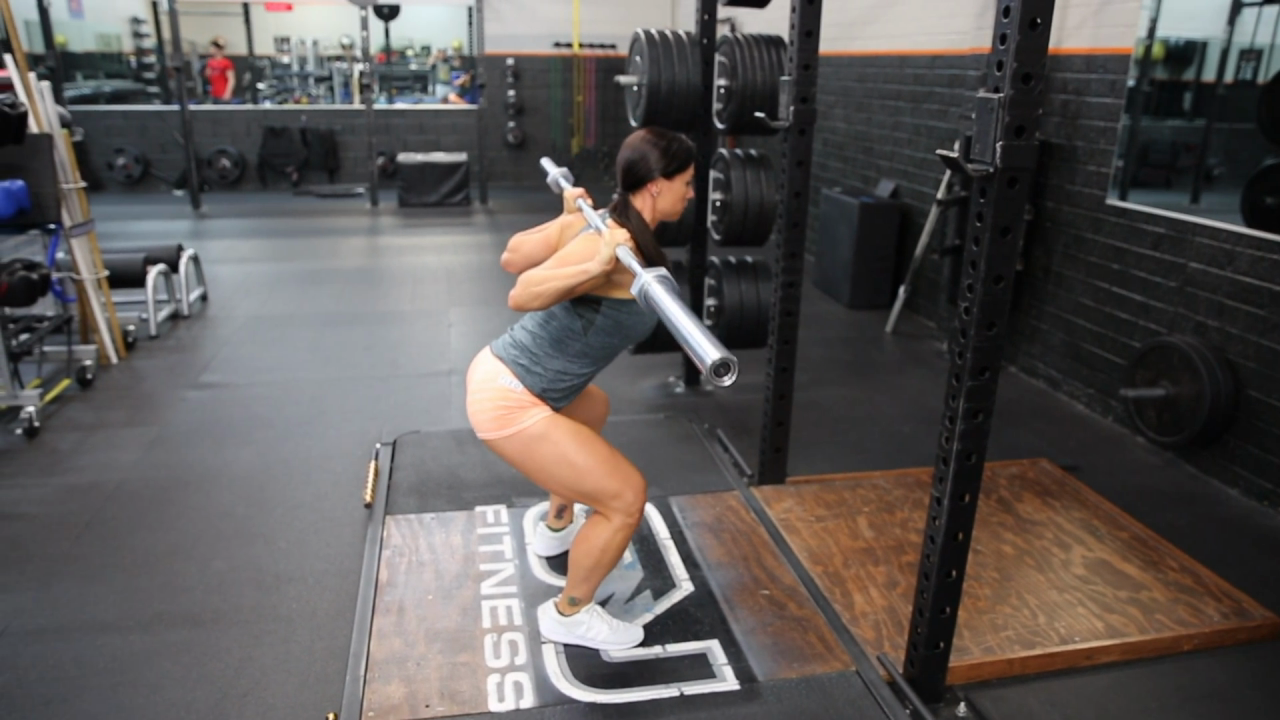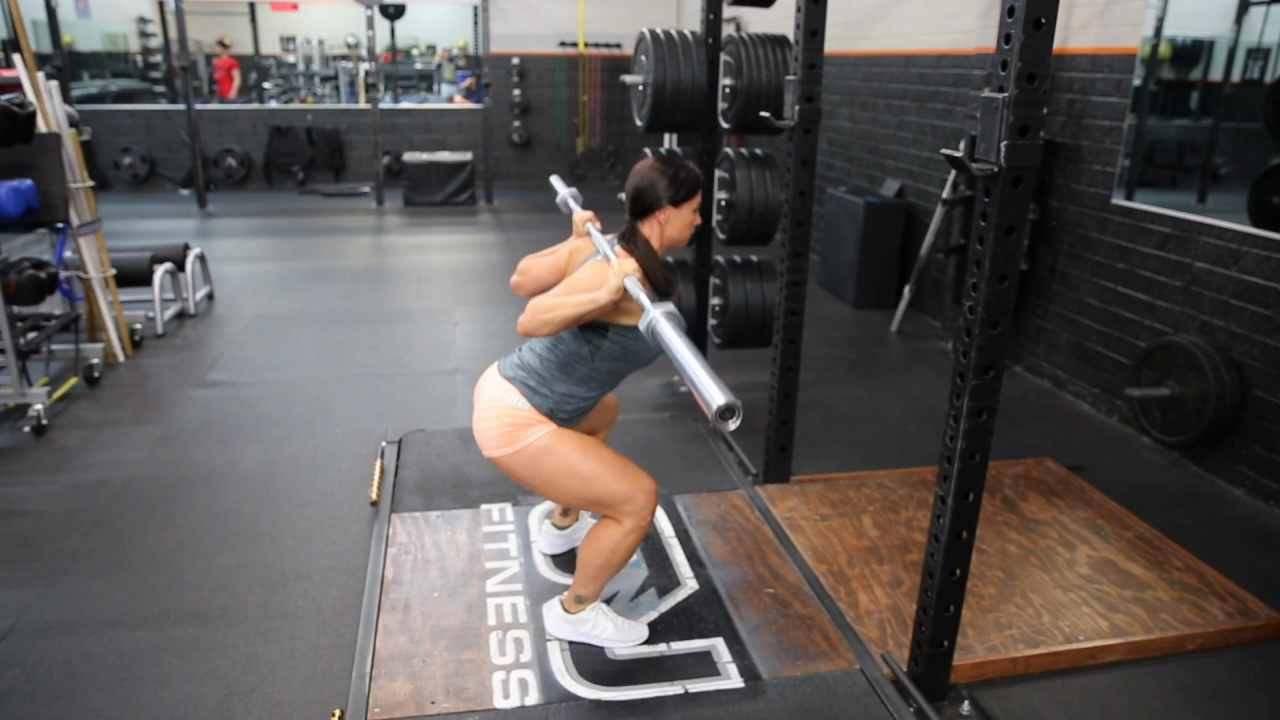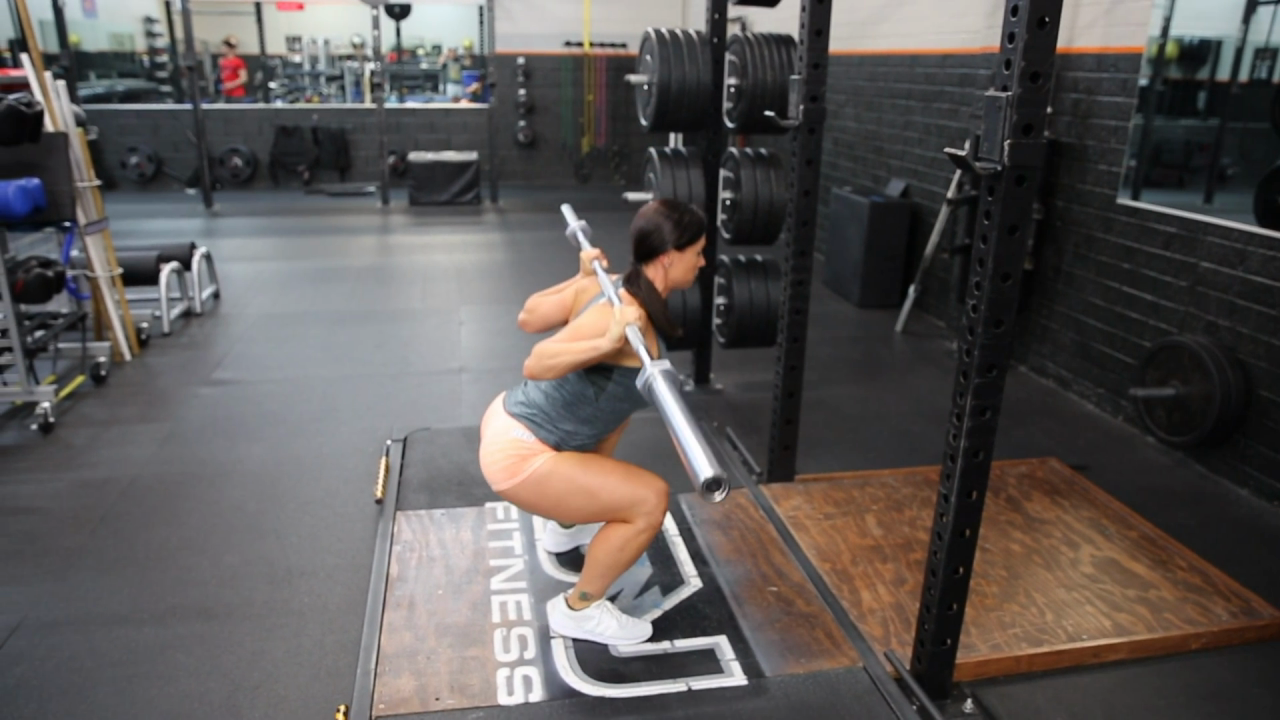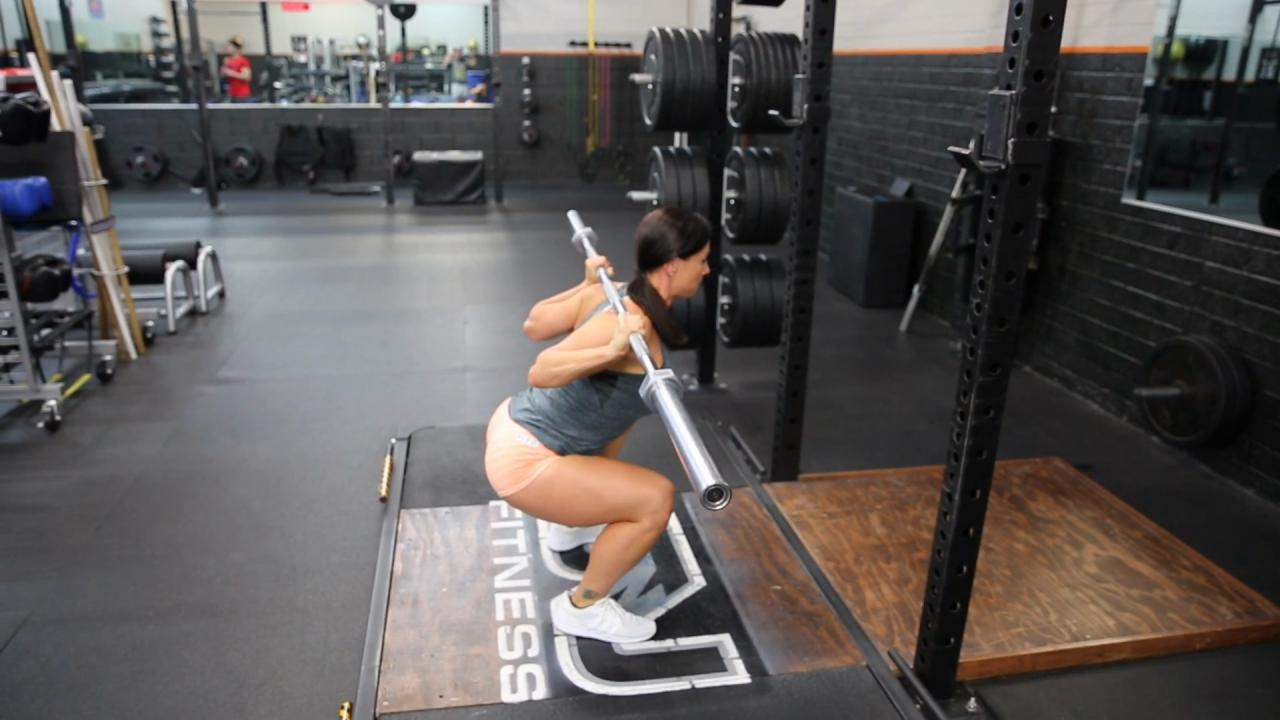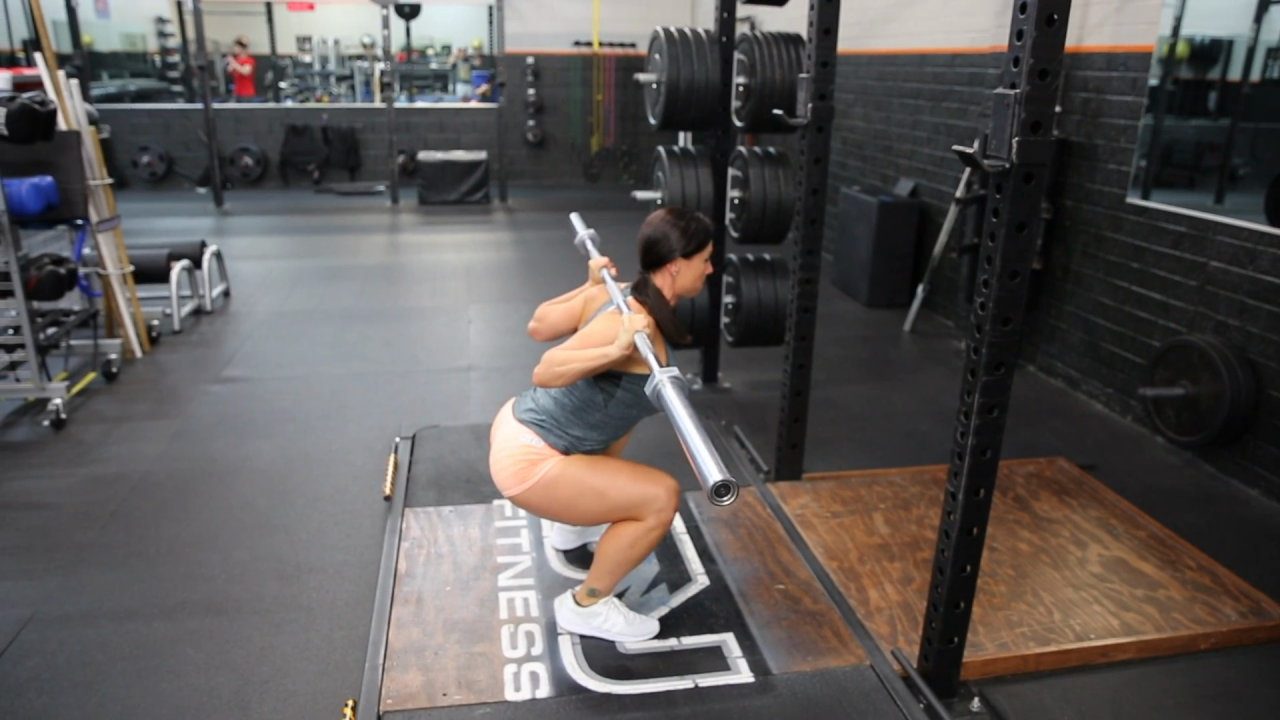
dt=0.3s
person 1, frame 1
left shoulder: (592, 224)
right shoulder: (607, 242)
left elbow: (511, 257)
right elbow: (521, 295)
left wrist: (566, 217)
right wrist: (595, 267)
left hip: (502, 375)
right hip: (508, 402)
left knee: (593, 411)
right knee: (625, 497)
left ankle: (558, 527)
right ankle: (569, 615)
person 1, frame 2
left shoulder: (600, 247)
right shoulder: (614, 272)
left elbow: (520, 279)
right elbow: (530, 321)
left wrist: (576, 237)
right wrist: (605, 297)
left hip: (508, 391)
right hip: (513, 420)
left knee: (604, 411)
right knee: (637, 499)
left ankle: (563, 525)
right ankle: (574, 612)
person 1, frame 3
left shoulder: (605, 287)
right shoulder: (624, 314)
left elbow: (528, 316)
right elbow: (536, 364)
left wrist: (582, 276)
right wrist: (608, 343)
left hip: (513, 422)
right hip: (519, 455)
left knee: (612, 415)
right knee: (649, 500)
left ankle: (567, 525)
right ankle: (578, 609)
person 1, frame 4
left shoulder: (611, 295)
right shoulder: (630, 322)
left elbow: (534, 323)
right elbow: (540, 372)
left wrist: (588, 283)
right wrist: (611, 351)
left hip: (517, 427)
right hip: (524, 460)
left knee: (617, 414)
right knee: (656, 499)
left ankle: (570, 524)
right ankle: (582, 607)
person 1, frame 5
left shoulder: (615, 295)
right shoulder: (631, 322)
left elbow: (538, 325)
right elbow: (545, 371)
left wrist: (590, 284)
right wrist: (617, 350)
left hip: (521, 426)
right hip: (527, 460)
left knee: (620, 413)
right knee: (660, 498)
left ankle: (575, 523)
right ankle: (585, 605)
